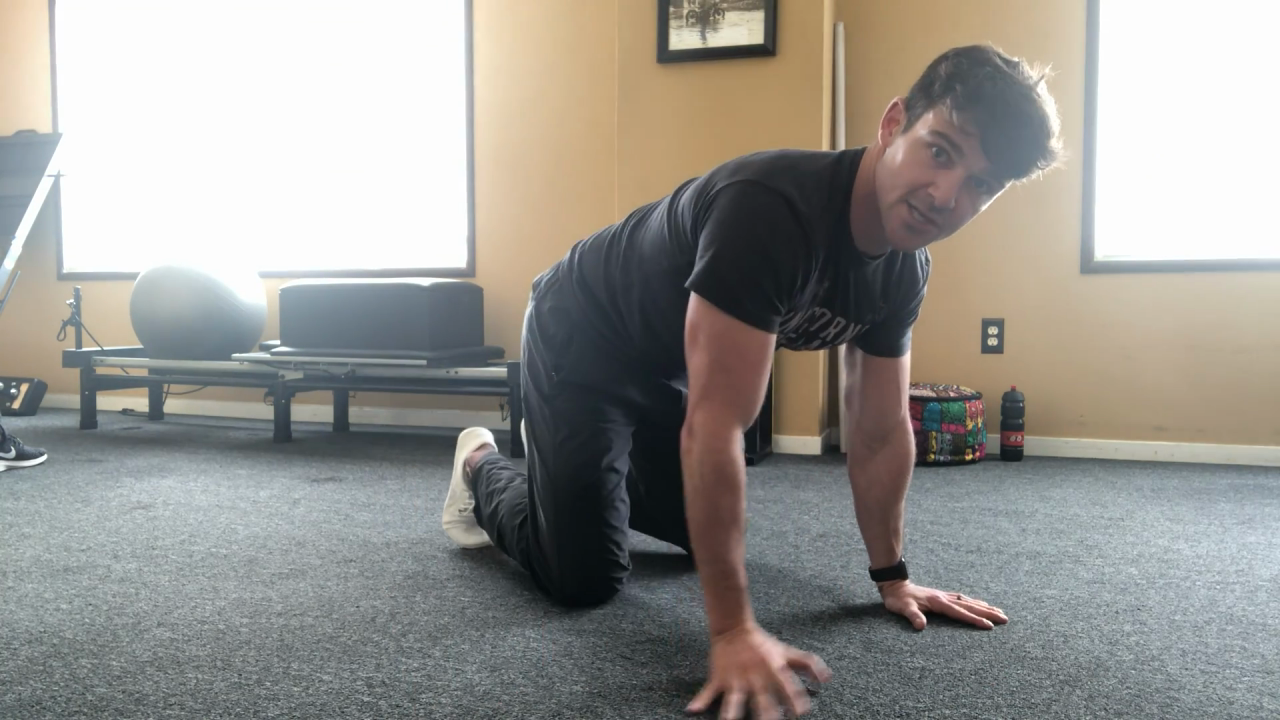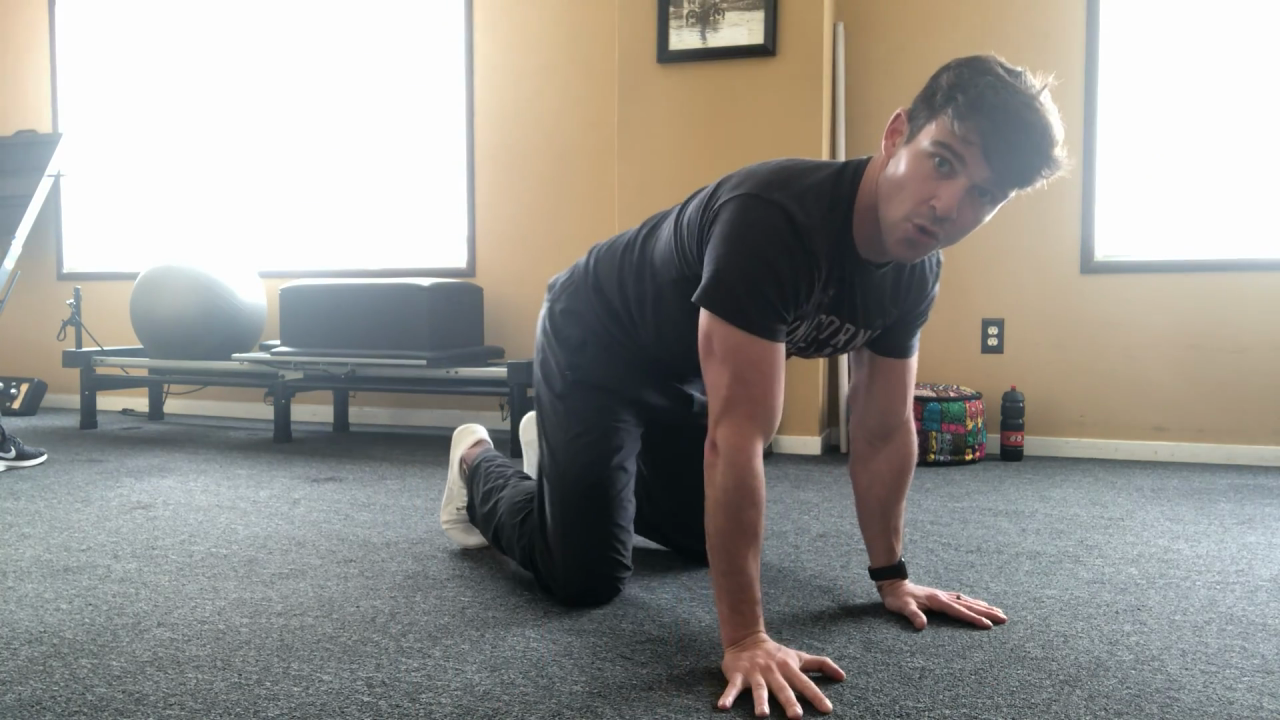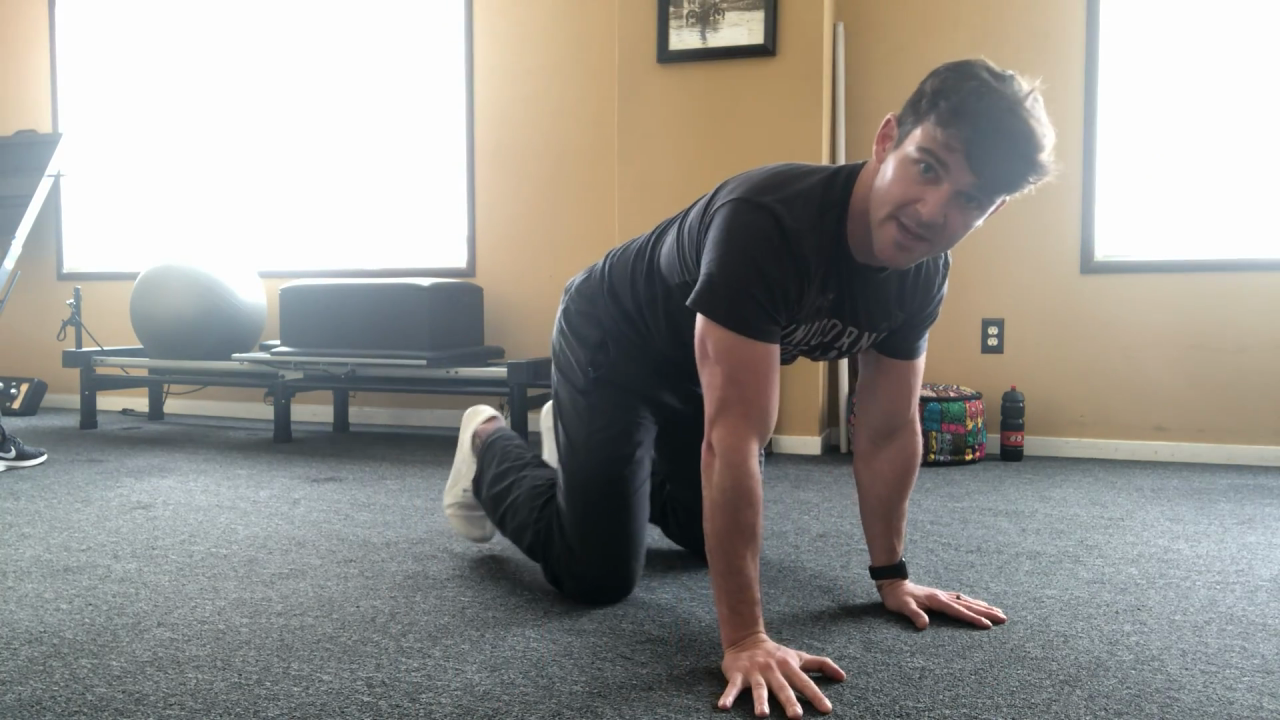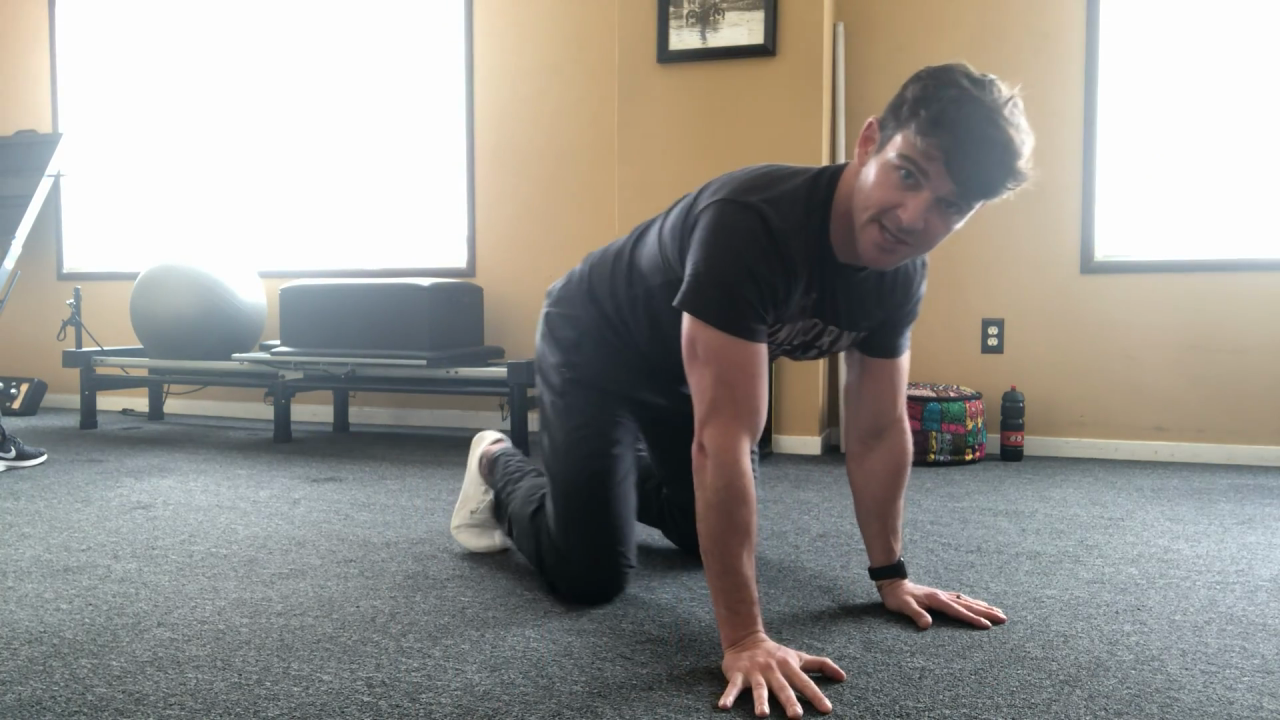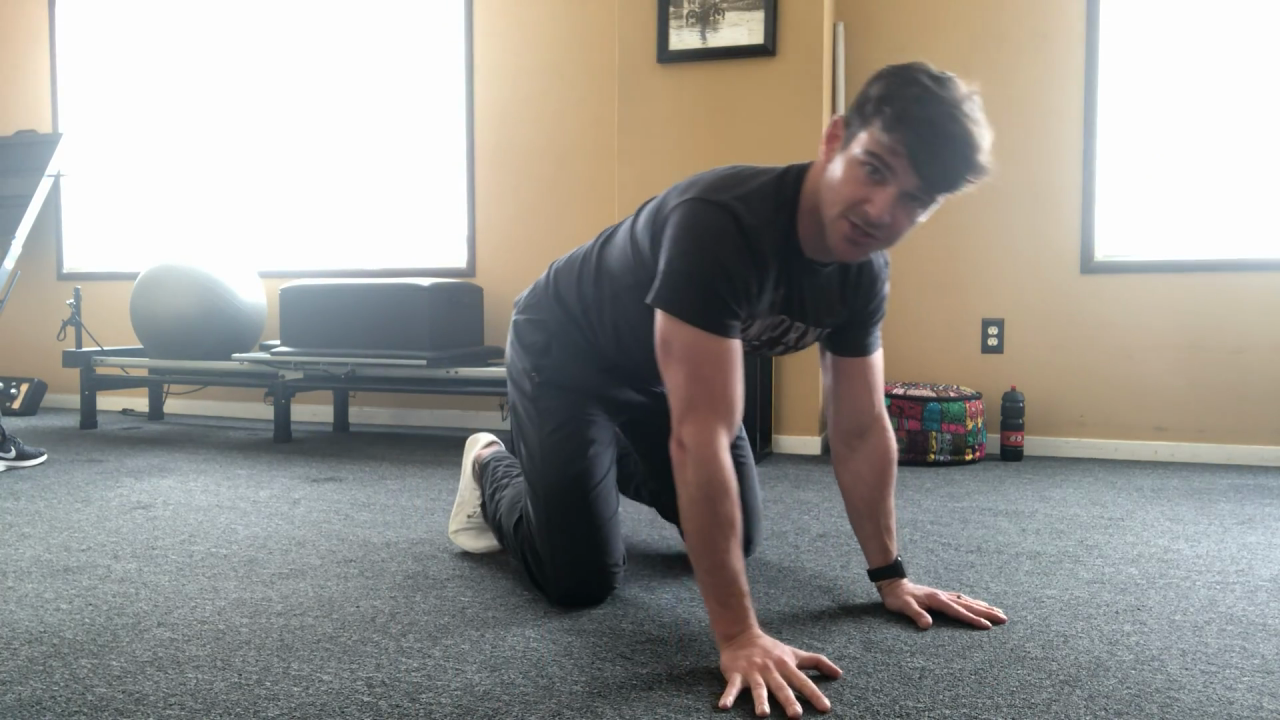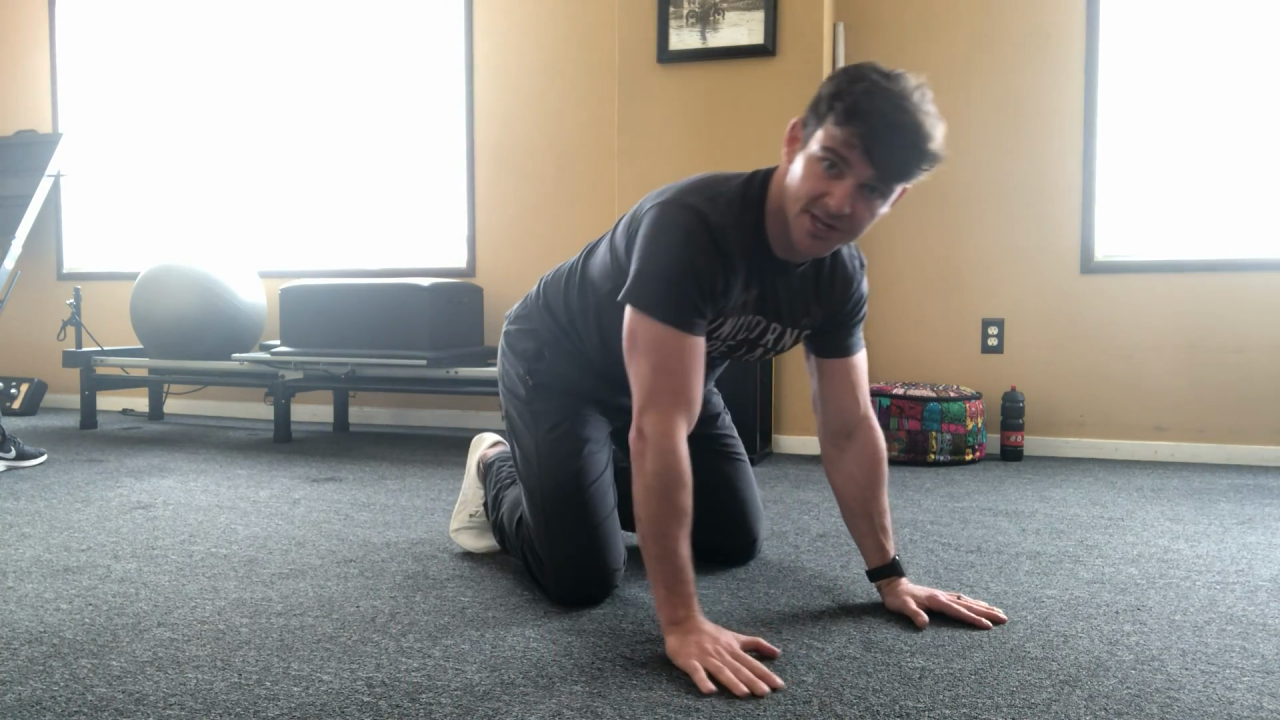
dt=0.2s
person 1, frame 1
left shoulder: (903, 267)
right shoulder: (771, 208)
left elbow: (880, 432)
right elbow: (715, 427)
left wrist: (891, 577)
right wrist: (733, 632)
left hip: (674, 359)
right hip: (580, 337)
left knee: (714, 533)
right knee: (585, 578)
left ankle: (587, 460)
right ankle: (481, 471)
person 1, frame 2
left shoulder: (914, 270)
right shoulder: (775, 219)
left elbow: (883, 432)
right elbow: (737, 440)
left wrist: (890, 575)
right wrist: (745, 639)
left hip: (683, 364)
right hip: (593, 340)
left knee: (707, 539)
right knee: (587, 579)
left ankle: (556, 443)
right ankle: (480, 470)
person 1, frame 3
left shoulder: (922, 271)
right shoulder: (768, 223)
left elbow: (889, 432)
right elbow: (734, 440)
left wrist: (891, 574)
right wrist: (744, 639)
left hip: (701, 365)
right hip: (610, 342)
left knee: (714, 536)
right knee: (598, 575)
left ankle: (573, 444)
right ankle: (491, 447)
person 1, frame 4
left shoulder: (898, 273)
right shoulder: (751, 225)
left elbow: (878, 431)
right elbow: (724, 440)
left wrist: (891, 576)
right wrist: (743, 640)
left hip: (686, 367)
right hip: (593, 347)
left knee: (711, 534)
right knee: (593, 576)
left ankle: (620, 456)
right ankle: (500, 466)
person 1, frame 5
left shoulder: (861, 271)
right shoulder: (722, 223)
left elbow: (861, 430)
right elbow: (702, 435)
left wrist: (890, 576)
right wrist: (738, 637)
left hip: (667, 367)
right hip: (563, 354)
left knee: (737, 537)
right knee: (583, 577)
left ankle: (616, 459)
right ankle: (492, 471)
person 1, frame 6
left shoulder: (839, 274)
right shoulder: (690, 227)
left elbow: (849, 430)
right elbow: (660, 427)
left wrist: (890, 576)
right wrist: (681, 623)
left hip: (664, 375)
right hip: (556, 366)
left knee: (738, 539)
right knee: (584, 577)
left ankle: (611, 477)
right ankle: (497, 473)
